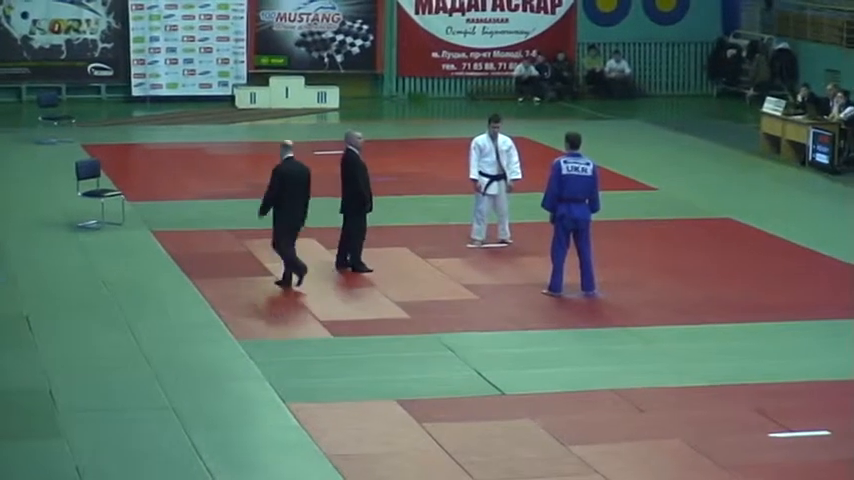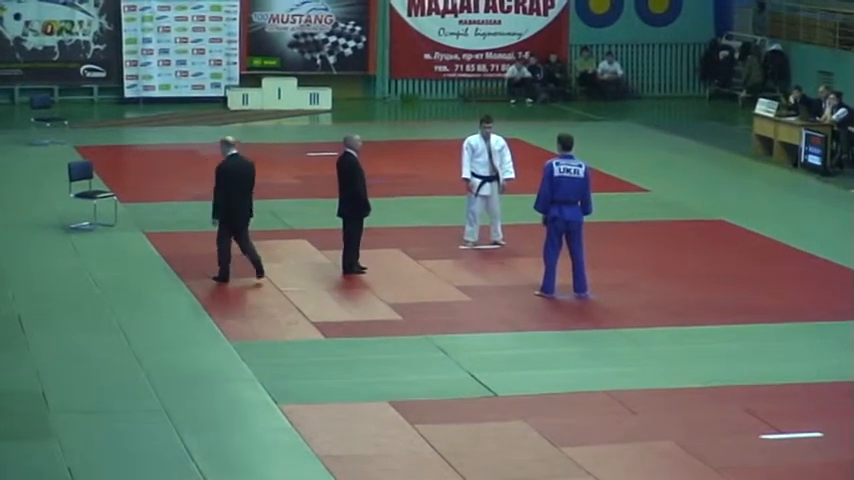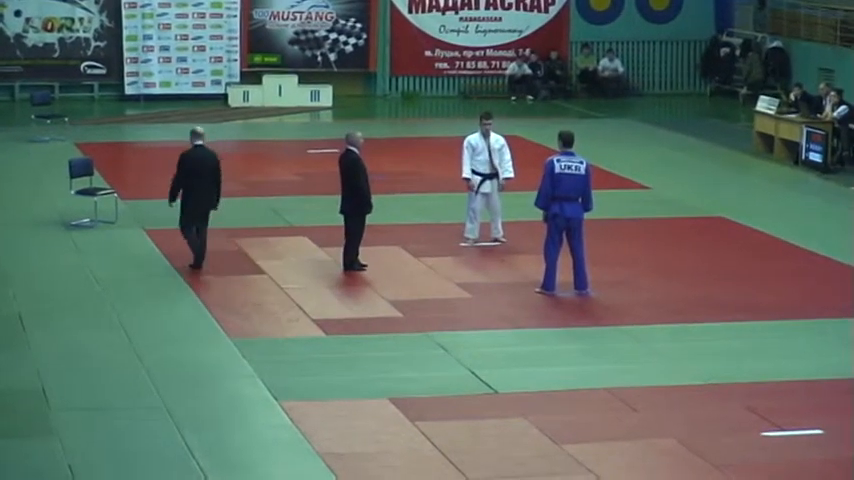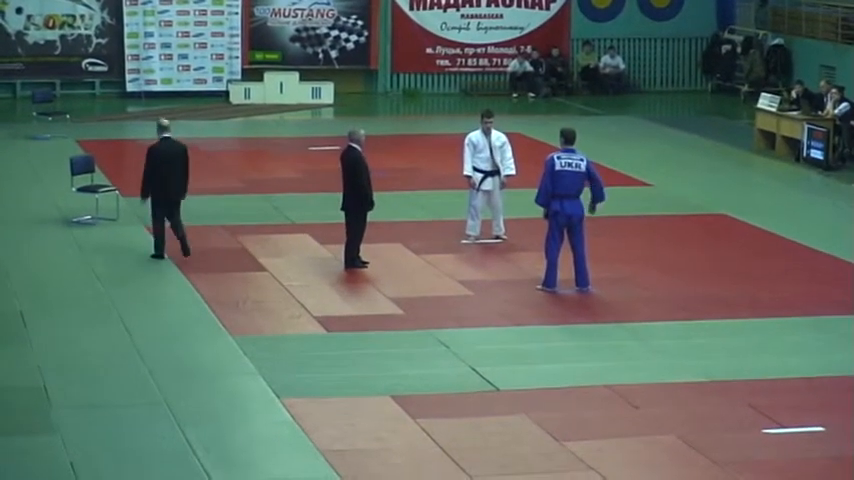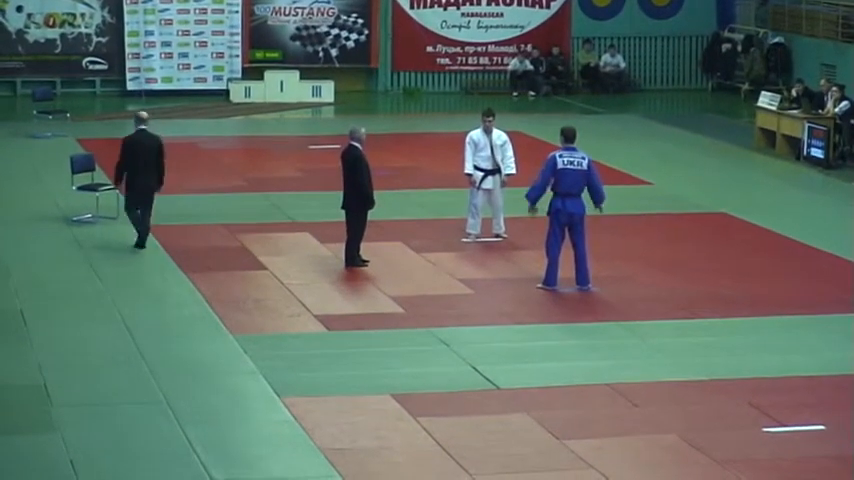
dt=0.5s
person 1, frame 1
left shoulder: (559, 163)
right shoulder: (590, 164)
left elbow: (552, 189)
right elbow: (594, 192)
left wrist: (551, 209)
right wrist: (592, 210)
left hip: (564, 211)
right hip: (582, 211)
left knee: (559, 250)
right knee: (585, 251)
left ankle: (556, 287)
right ankle: (589, 288)
person 1, frame 2
left shoulder: (551, 165)
right shoulder: (582, 167)
left elbow: (545, 192)
right elbow: (586, 194)
left wrist: (544, 212)
right wrist: (584, 213)
left hip: (556, 213)
right hip: (575, 213)
left knee: (551, 252)
right knee: (577, 253)
left ankle: (548, 289)
right ankle: (581, 289)
person 1, frame 3
left shoulder: (552, 162)
right shoulder: (584, 164)
left elbow: (545, 188)
right elbow: (587, 191)
left wrist: (545, 209)
right wrist: (584, 209)
left hip: (557, 210)
right hip: (575, 210)
left knee: (552, 249)
right knee: (578, 250)
left ankle: (549, 286)
right ankle: (582, 287)
person 1, frame 4
left shoulder: (553, 159)
right shoulder: (584, 161)
left elbow: (546, 186)
right elbow: (597, 182)
left wrist: (545, 206)
right wrist: (595, 201)
left hip: (557, 206)
right hip: (576, 207)
left knee: (553, 246)
right knee: (578, 247)
left ankle: (550, 284)
right ankle: (583, 284)
person 1, frame 5
left shoulder: (555, 157)
right shoulder: (585, 159)
left elbow: (542, 182)
right elbow: (595, 183)
left wrist: (532, 201)
right wrist: (598, 202)
left hip: (559, 205)
right hip: (577, 205)
left knee: (554, 245)
right knee: (579, 245)
left ankle: (550, 282)
right ankle: (584, 282)
person 2, frame 1
left shoulder: (279, 169)
right shoulder: (304, 169)
left elbow: (272, 193)
right elbow: (307, 194)
left wrist: (263, 210)
right wrist: (303, 214)
left hip: (284, 215)
right hip: (298, 215)
left knee: (279, 245)
right knee: (288, 245)
left ankle: (300, 269)
right ankle: (287, 279)
person 2, frame 2
left shoulder: (223, 167)
right shoulder: (249, 164)
left elbow: (219, 192)
left wrist: (215, 215)
left hip: (228, 211)
right hip: (245, 210)
left knee: (223, 241)
right knee: (243, 239)
left ankle: (224, 274)
right ankle: (257, 265)
person 2, frame 3
left shoulder: (186, 156)
right shoulder: (213, 156)
left elbow: (179, 179)
right elbow: (218, 179)
left wrist: (172, 197)
right wrist: (216, 199)
left hip: (190, 200)
right hip: (207, 199)
left knee: (186, 227)
right knee: (201, 230)
left ankle: (198, 259)
right ankle: (198, 261)
person 2, frame 4
left shoulder: (153, 150)
right shoulder: (181, 147)
left elbow: (148, 172)
right elbow: (186, 170)
left wrist: (144, 194)
right wrist: (184, 189)
left hip: (158, 192)
right hip: (176, 191)
left knee: (158, 221)
right knee: (175, 219)
left ankle: (159, 251)
right ankle: (184, 246)
person 2, frame 5
left shoulder: (128, 140)
right shoulder: (156, 140)
left elbow: (122, 162)
right elbow: (161, 163)
left wrist: (118, 180)
right wrist: (159, 182)
left hip: (134, 182)
right hip: (151, 182)
left knee: (131, 209)
right knee: (146, 211)
left ankle: (142, 233)
right ankle: (142, 240)
person 3, frame 1
left shoulder: (349, 155)
right shoulder: (352, 157)
right elbow: (357, 182)
left wrist: (364, 199)
right wrist: (366, 200)
left hip: (351, 201)
right hip: (356, 201)
left knee: (349, 231)
right knee: (358, 232)
left ankle: (342, 261)
right ankle: (356, 263)
person 3, frame 2
left shoulder: (343, 159)
right shoulder: (351, 161)
right elbow: (357, 186)
right wrist: (365, 204)
left hip: (348, 204)
right hip: (354, 205)
left knee: (352, 234)
right knee: (353, 235)
left ankle: (352, 262)
right ankle: (349, 266)
person 3, frame 3
left shoulder: (345, 156)
right shoulder: (354, 159)
right elbow: (360, 184)
right wrist: (367, 202)
left hip: (349, 201)
right hip: (356, 202)
left knee: (353, 232)
right knee: (355, 233)
left ankle: (352, 259)
right ankle: (349, 263)
person 3, frame 4
left shoulder: (347, 153)
right shoulder: (356, 156)
right elbow: (362, 181)
right wrist: (369, 200)
left hip: (351, 198)
right hip: (358, 200)
left knee: (354, 230)
right knee: (356, 230)
left ankle: (354, 257)
right ankle: (351, 260)
person 3, frame 5
left shoulder: (347, 151)
right shoulder: (357, 155)
right elbow: (362, 180)
right wrist: (369, 199)
left hip: (351, 197)
right hip: (358, 199)
left knee: (355, 228)
right knee: (356, 229)
left ankle: (354, 255)
right ankle: (351, 259)
person 4, frame 1
left shoulder: (507, 141)
right shoulder: (478, 141)
left elbow: (513, 161)
right elbow: (474, 161)
left wrist: (512, 179)
right wrist: (475, 180)
left hip: (501, 181)
right hip: (485, 180)
left knee: (503, 210)
right knee: (481, 210)
left ankle: (504, 236)
right ankle: (477, 238)
person 4, frame 2
left shoulder: (499, 141)
right shoulder: (471, 141)
left elbow: (506, 160)
right elbow: (466, 161)
left wrist: (505, 179)
right wrist: (467, 180)
left hip: (493, 181)
right hip: (477, 181)
left knee: (495, 211)
right knee: (473, 211)
left ankle: (496, 238)
right ankle: (470, 239)
person 4, frame 3
left shoulder: (499, 140)
right shoulder: (471, 140)
left elbow: (505, 159)
right elbow: (466, 160)
left wrist: (504, 178)
right wrist: (468, 179)
left hip: (494, 179)
right hip: (477, 179)
left knee: (496, 209)
right knee: (474, 209)
left ankle: (497, 235)
right ankle: (471, 236)
person 4, frame 4
left shoulder: (501, 137)
right shoulder: (472, 137)
left elbow: (507, 157)
right elbow: (468, 158)
left wrist: (505, 175)
right wrist: (469, 176)
left hip: (495, 176)
right hip: (478, 176)
left knee: (497, 206)
right knee: (475, 205)
left ankle: (498, 232)
right ankle: (472, 233)
person 4, frame 5
left shoulder: (502, 136)
right shoulder: (473, 136)
left elbow: (508, 156)
right elbow: (469, 156)
left wrist: (506, 174)
right wrist: (470, 175)
left hip: (496, 175)
right hip: (479, 175)
left knee: (497, 204)
right knee: (475, 204)
left ankle: (499, 231)
right ankle: (472, 232)
